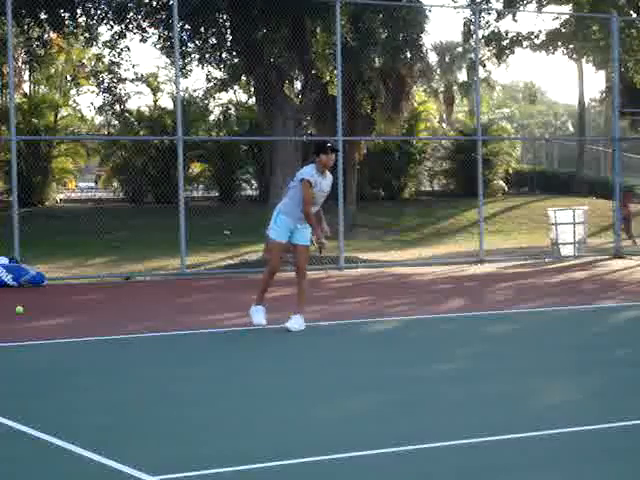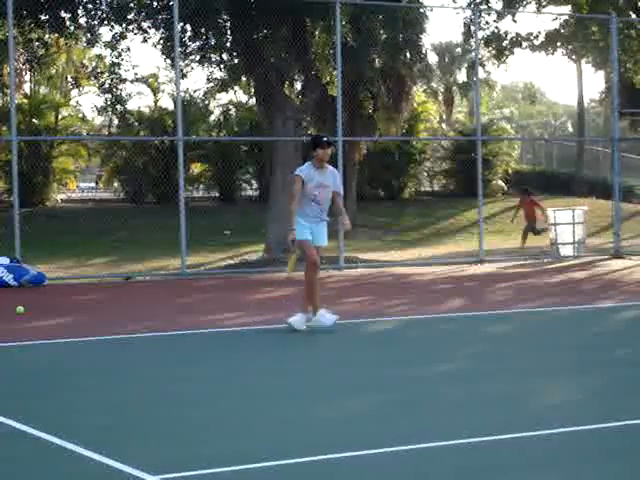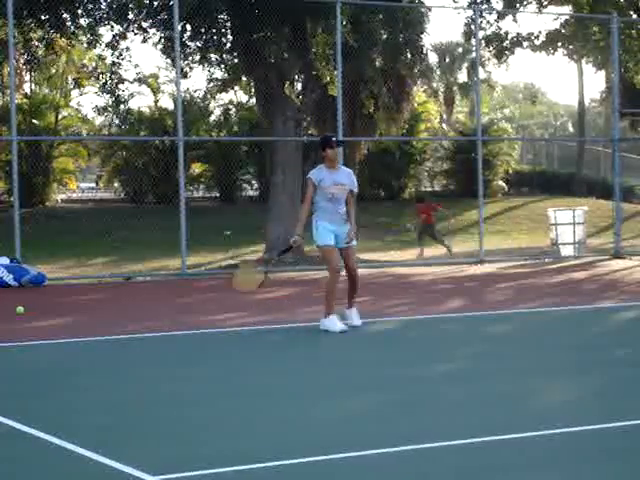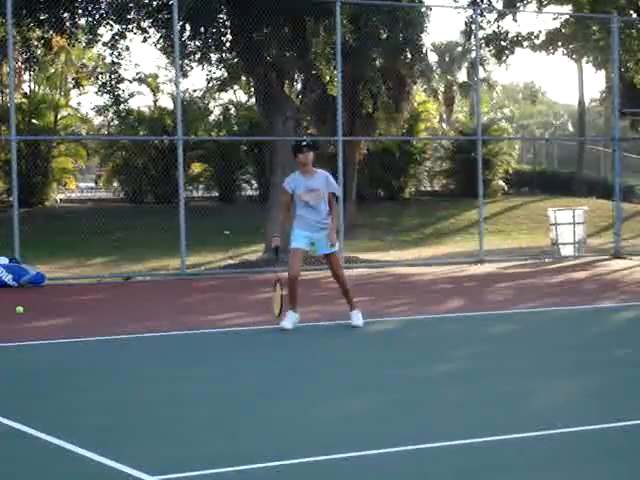
dt=0.5s
person 1, frame 1
left shoulder: (329, 178)
right shoulder: (308, 175)
right elbow: (306, 209)
left wrist: (323, 223)
right wrist: (318, 235)
left hip: (303, 225)
right hip: (283, 219)
left knee: (301, 270)
right knee: (274, 267)
left ankle: (298, 316)
right ankle: (258, 306)
person 1, frame 2
left shoulder: (334, 174)
right shoulder: (302, 172)
left elbow: (337, 200)
right elbow: (295, 201)
left wrist: (344, 217)
right wrist: (292, 228)
left hip: (320, 224)
right hip: (302, 222)
left knee: (312, 270)
right knee: (314, 263)
left ankle: (303, 314)
right ankle: (318, 312)
person 1, frame 3
left shoulder: (348, 174)
right shoulder: (316, 175)
left elbow: (350, 203)
right elbow: (306, 204)
left wrist: (352, 227)
right wrist: (298, 232)
left hip: (344, 227)
right hip: (323, 225)
left knee: (353, 271)
right knee: (335, 269)
left ankle: (351, 308)
right ankle: (328, 317)
person 1, frame 4
left shoulder: (325, 177)
right shoulder: (291, 181)
left elbow: (334, 203)
right elbow: (286, 210)
left wrist: (333, 228)
right wrist: (277, 234)
left hip: (323, 231)
right hip: (300, 232)
left knee: (339, 277)
right knee: (293, 275)
left ankle: (354, 310)
right ankle: (292, 312)
